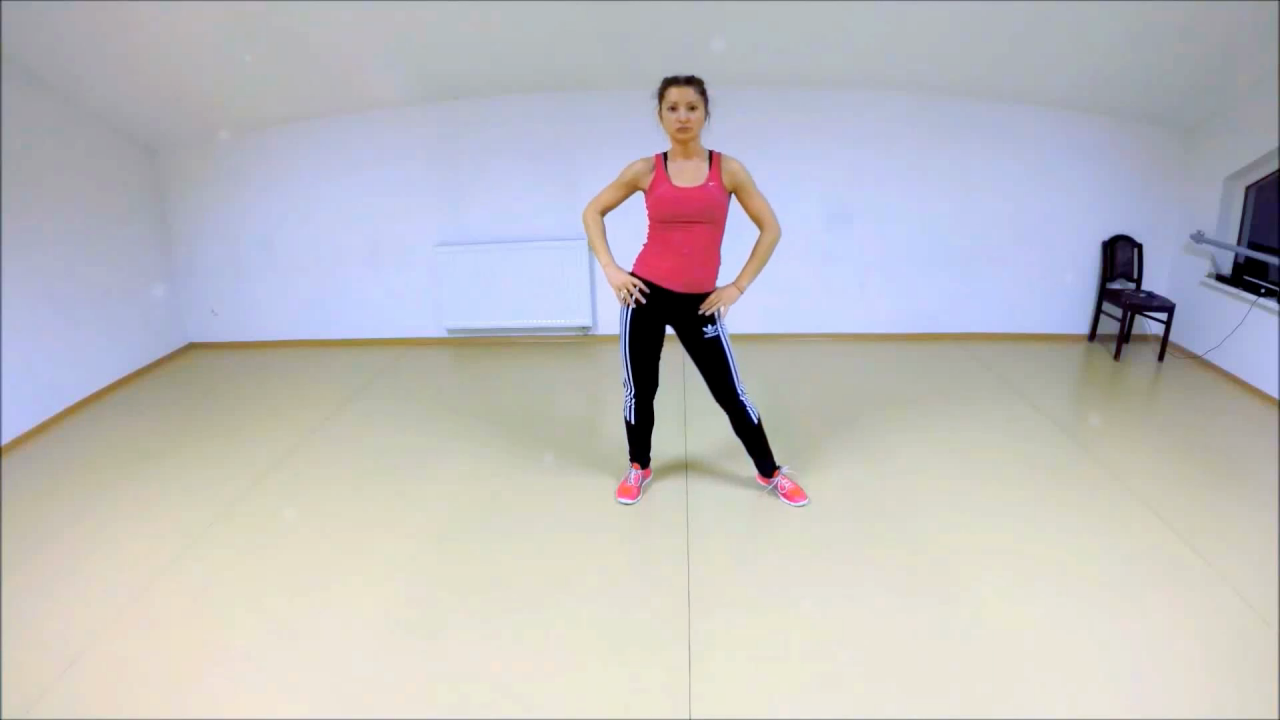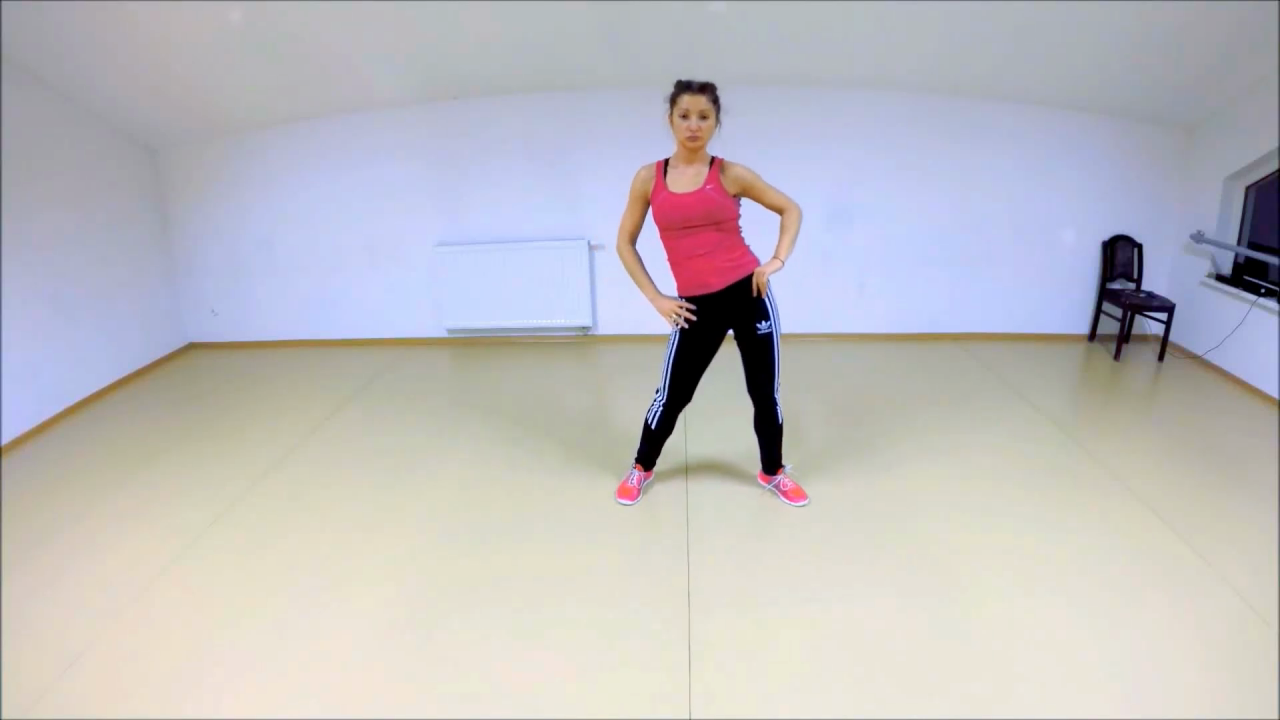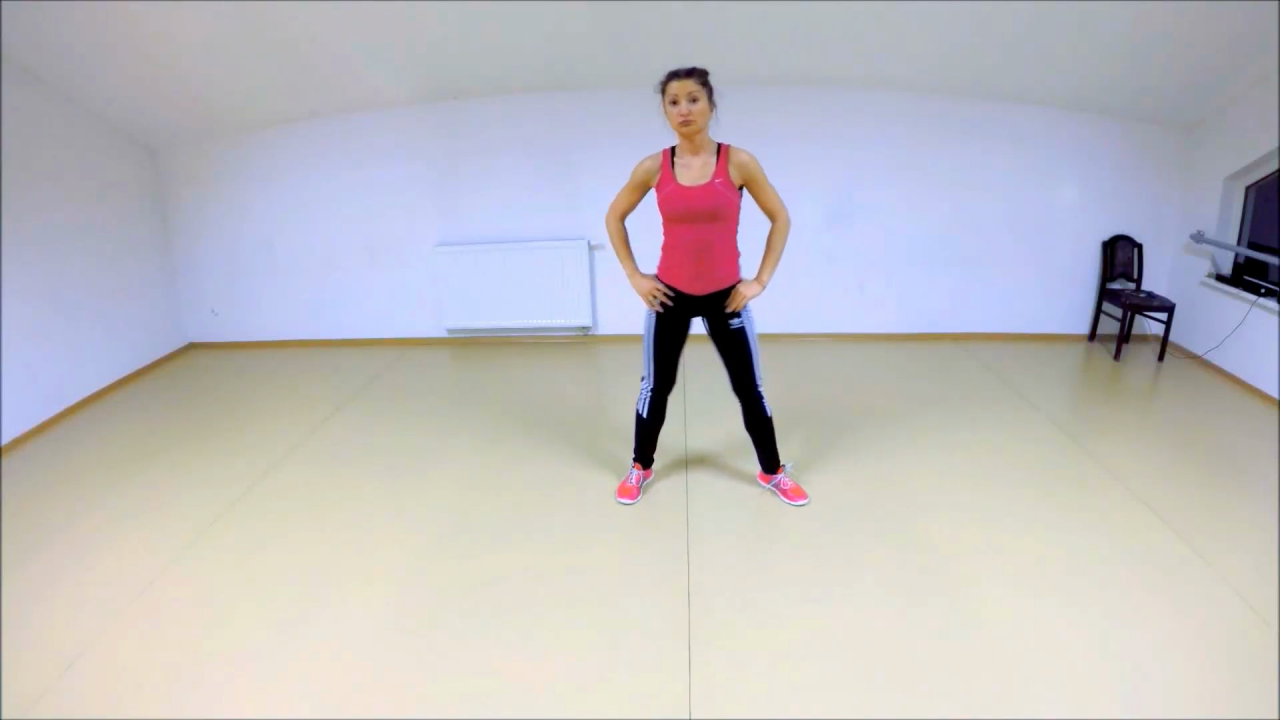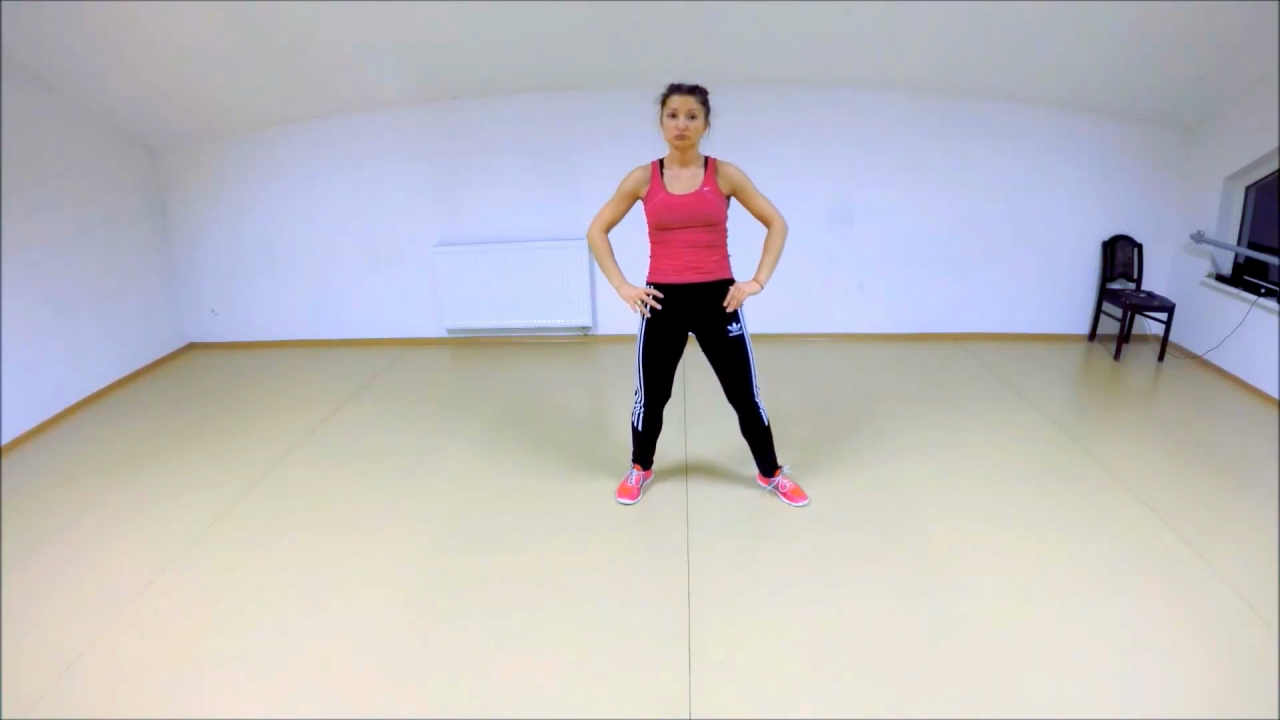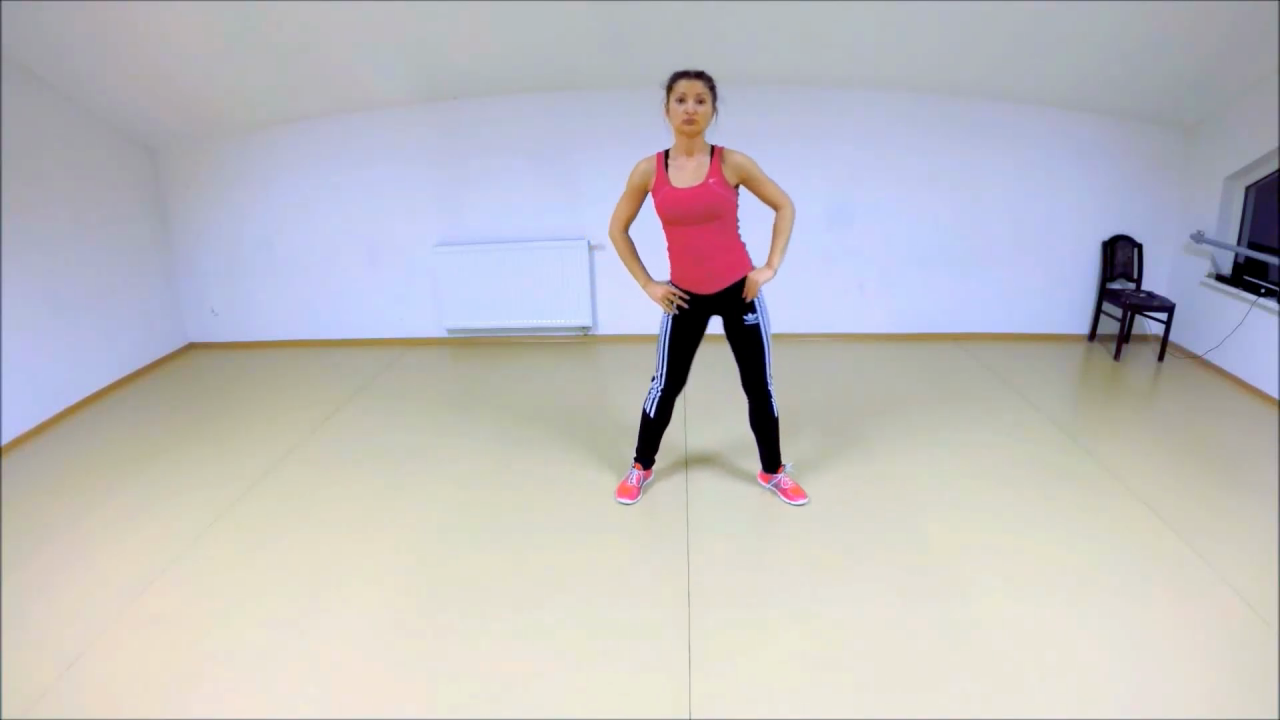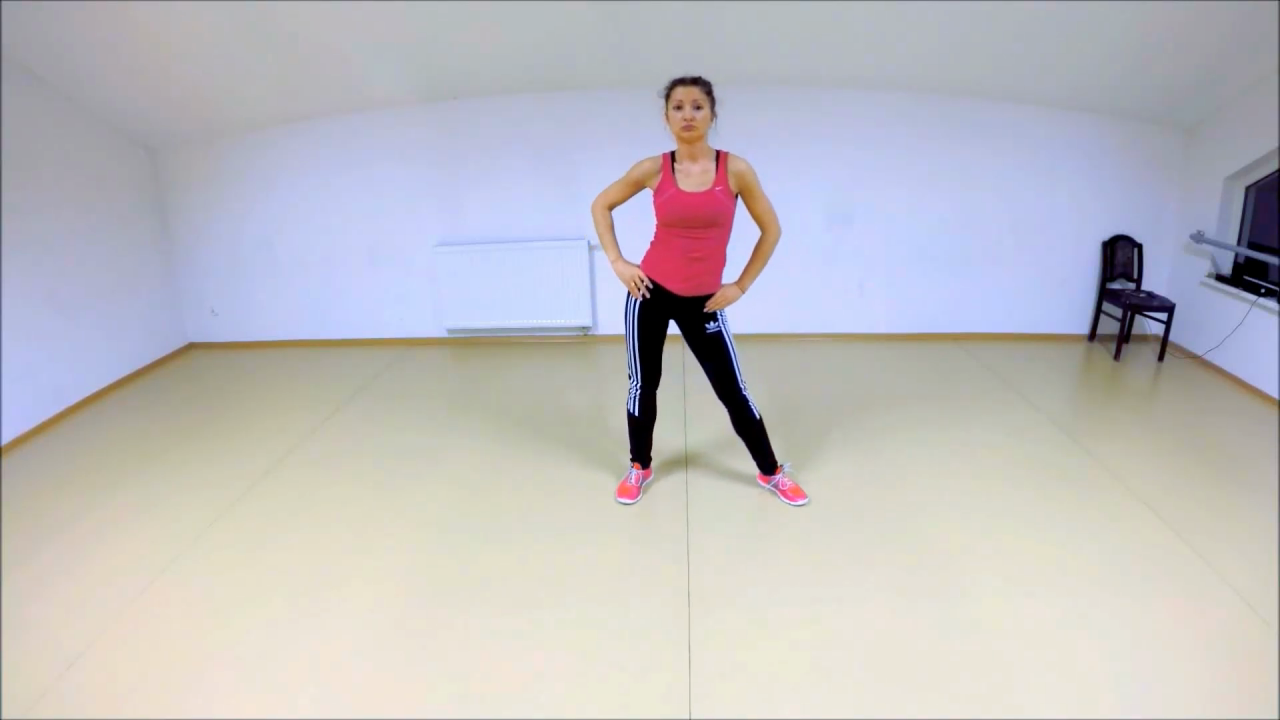
dt=0.7s
person 1, frame 1
left shoulder: (728, 169)
right shoulder: (644, 169)
left elbow: (770, 228)
right elbow: (593, 212)
left wrist: (738, 286)
right wrist: (610, 268)
left hip: (698, 301)
right hip: (646, 294)
left knee: (730, 393)
right knee: (639, 390)
left ankle: (770, 472)
right ankle: (639, 466)
person 1, frame 2
left shoulder: (731, 174)
right shoulder: (648, 178)
left elbow: (790, 209)
right elbow: (625, 242)
left wrist: (778, 259)
right wrist: (656, 298)
left hip: (748, 293)
right hip: (696, 306)
left knee: (765, 393)
right knee: (672, 395)
left ankle: (772, 471)
right ankle: (642, 467)
person 1, frame 3
left shoulder: (739, 161)
right shoulder: (654, 167)
left elbow: (780, 220)
right elbow: (615, 216)
left wrist: (760, 281)
right wrist: (634, 274)
left hip: (724, 296)
right hip: (669, 294)
left knee: (749, 387)
right knee: (656, 383)
left ankle: (772, 472)
right ankle: (641, 467)
person 1, frame 4
left shoulder: (725, 174)
right shoulder: (642, 178)
left elbow: (776, 224)
right elbow: (597, 231)
left wrist: (759, 280)
right wrist: (621, 286)
left hip: (717, 299)
right hip: (663, 301)
left knee: (745, 397)
right knee: (651, 397)
left ankle: (770, 473)
right ankle: (640, 468)
person 1, frame 5
left shoulder: (733, 163)
right shoulder: (648, 170)
left elbow: (784, 206)
right elbow: (618, 229)
left wrist: (771, 266)
right wrist: (648, 284)
left hip: (740, 291)
right hip: (685, 296)
left knee: (759, 386)
right knee: (666, 384)
left ankle: (772, 472)
right ankle: (641, 467)
person 1, frame 6
left shoulder: (736, 170)
right shoulder: (652, 169)
left elbow: (771, 229)
right elbow: (601, 205)
left wrist: (741, 285)
right wrist: (617, 262)
left hip: (704, 302)
right hip: (650, 292)
left knee: (733, 391)
right knee: (643, 384)
left ankle: (770, 471)
right ankle: (639, 467)
